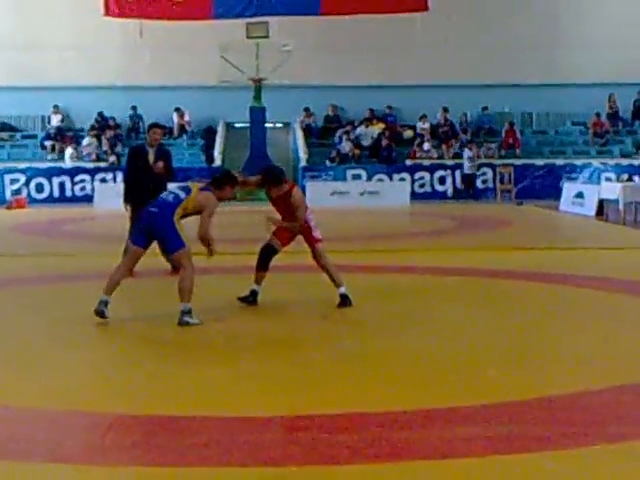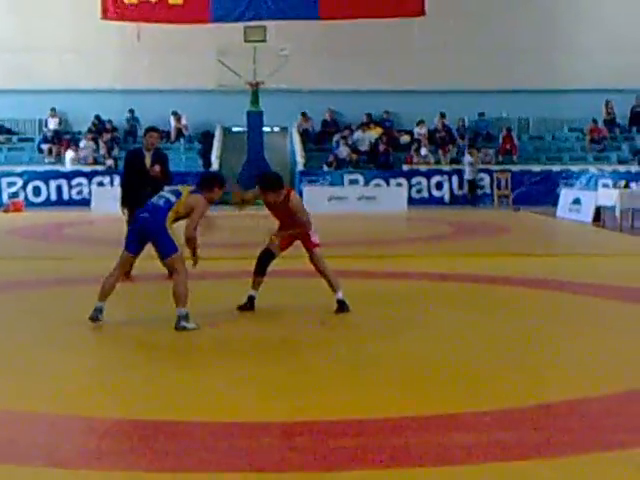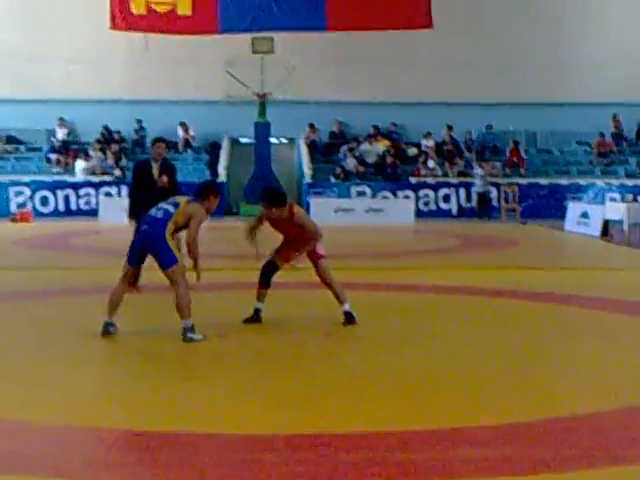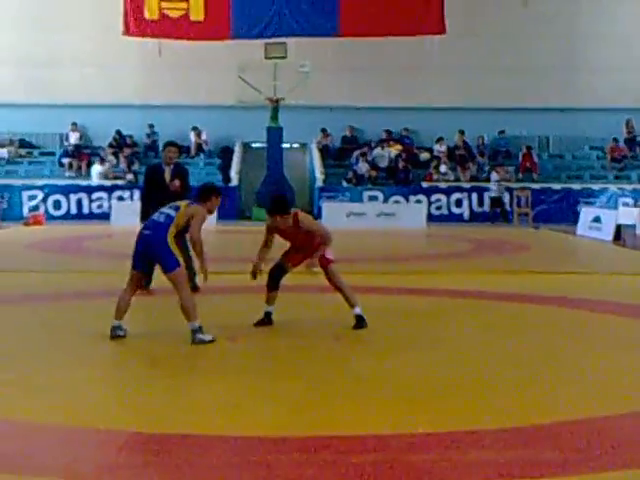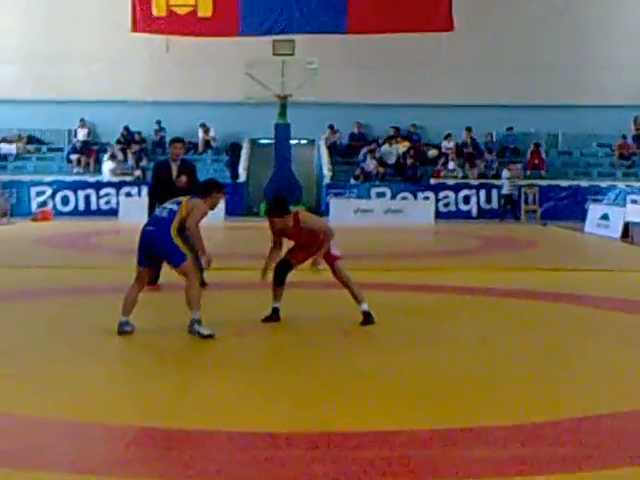
dt=0.1s
person 1, frame 1
left shoulder: (194, 186)
right shoulder: (211, 199)
right elbow: (202, 233)
right wrist: (210, 246)
left hip: (148, 213)
right hip: (165, 219)
left knee: (126, 264)
right knee: (186, 267)
left ankle: (103, 303)
right ankle: (186, 313)
person 1, frame 2
left shoulder: (183, 190)
right shoulder: (201, 202)
right elbow: (189, 234)
right wrist: (194, 252)
left hip: (140, 218)
right hip: (157, 224)
left knee: (120, 269)
right knee: (180, 271)
left ankle: (98, 309)
right ankle: (182, 318)
person 1, frame 3
left shoulder: (181, 200)
right shoulder: (199, 210)
right elbow: (191, 239)
right wrist: (196, 262)
left hip: (141, 231)
right hip: (159, 236)
left knee: (125, 282)
right knee: (181, 283)
left ankle: (108, 323)
right ankle: (189, 330)
person 1, frame 4
left shoulder: (182, 205)
right shoulder: (200, 211)
right elbow: (194, 236)
right wrist: (203, 262)
left hip: (144, 236)
right hip: (161, 240)
left knee: (132, 287)
right knee: (183, 286)
left ankle: (117, 327)
right ankle: (196, 332)
person 1, frame 5
left shoulder: (185, 201)
right shoulder: (202, 205)
right elbow: (191, 226)
left wrist: (195, 256)
right wrist: (204, 252)
left hip: (147, 233)
right hip: (165, 236)
left knee: (139, 283)
right knee: (193, 276)
left ankle: (124, 323)
right ankle: (195, 322)
person 2, frame 1
left shoulder: (165, 153)
right shoulder: (135, 151)
left elbow: (171, 175)
right elbow: (128, 175)
left wrist: (163, 170)
right wrist: (127, 198)
right hip: (139, 199)
left ankle: (174, 263)
person 2, frame 2
left shoulder: (162, 157)
right shoulder: (132, 155)
left elbow: (168, 179)
right elbow: (126, 179)
left wrist: (160, 174)
right wrist: (124, 202)
right hip: (136, 202)
person 2, frame 3
left shoulder: (170, 167)
right shoulder: (139, 166)
left elbow: (176, 190)
right elbow: (133, 190)
left wrist: (167, 184)
right wrist: (132, 212)
right hip: (144, 213)
right ankle: (133, 280)
person 2, frame 4
left shoulder: (182, 171)
right shoulder: (152, 170)
left elbow: (188, 193)
right elbow: (146, 194)
left wrist: (180, 188)
right wrist: (144, 216)
left knee: (183, 251)
left ankle: (191, 282)
right ankle: (145, 283)
person 2, frame 5
left shoulder: (189, 167)
right shoulder: (159, 167)
left elbow: (196, 188)
right elbow: (153, 191)
left wrist: (186, 184)
right wrist: (151, 213)
left ankle: (198, 278)
right ankle: (154, 279)
person 3, frame 1
left shoulder: (295, 195)
right shoulder: (267, 183)
left elbow: (300, 224)
right elbow: (246, 183)
left wrist: (278, 222)
right wrist: (241, 180)
left hip: (304, 223)
right hip: (287, 223)
left knee: (321, 259)
right knee: (265, 253)
left ankle: (343, 294)
right ankle: (253, 295)
person 3, frame 2
left shoulder: (293, 200)
right shoulder: (263, 191)
left elbow: (307, 226)
right elbow: (244, 199)
left wrist: (283, 235)
right wrist: (240, 199)
left hip: (303, 228)
right hip: (285, 229)
left knee: (319, 263)
right knee: (263, 258)
left ankle: (340, 300)
right ankle: (251, 300)
person 3, frame 3
left shoulder: (297, 213)
right shoulder: (266, 213)
left elbow: (317, 235)
right elbow: (253, 228)
left wrist: (302, 252)
right wrist: (251, 236)
left hip: (308, 242)
right hip: (290, 243)
left knee: (325, 275)
right knee: (266, 270)
left ankle: (347, 312)
right ankle: (257, 312)
person 3, frame 4
left shoulder: (302, 220)
right shoulder: (272, 225)
left elbow: (327, 237)
right elbow: (266, 246)
left wrist: (315, 258)
right wrist: (258, 263)
left hip: (317, 247)
right hip: (297, 248)
left knee: (334, 279)
right knee: (274, 273)
left ankle: (358, 315)
right ankle: (268, 316)
person 3, frame 5
left shoulder: (303, 219)
right shoulder: (276, 227)
left elbow: (330, 233)
right elbow: (276, 247)
left wrist: (320, 255)
right wrist: (267, 265)
left hip: (321, 243)
right hip: (303, 245)
left knee: (341, 276)
right knee: (279, 269)
left ankle: (366, 312)
right ankle: (275, 311)
